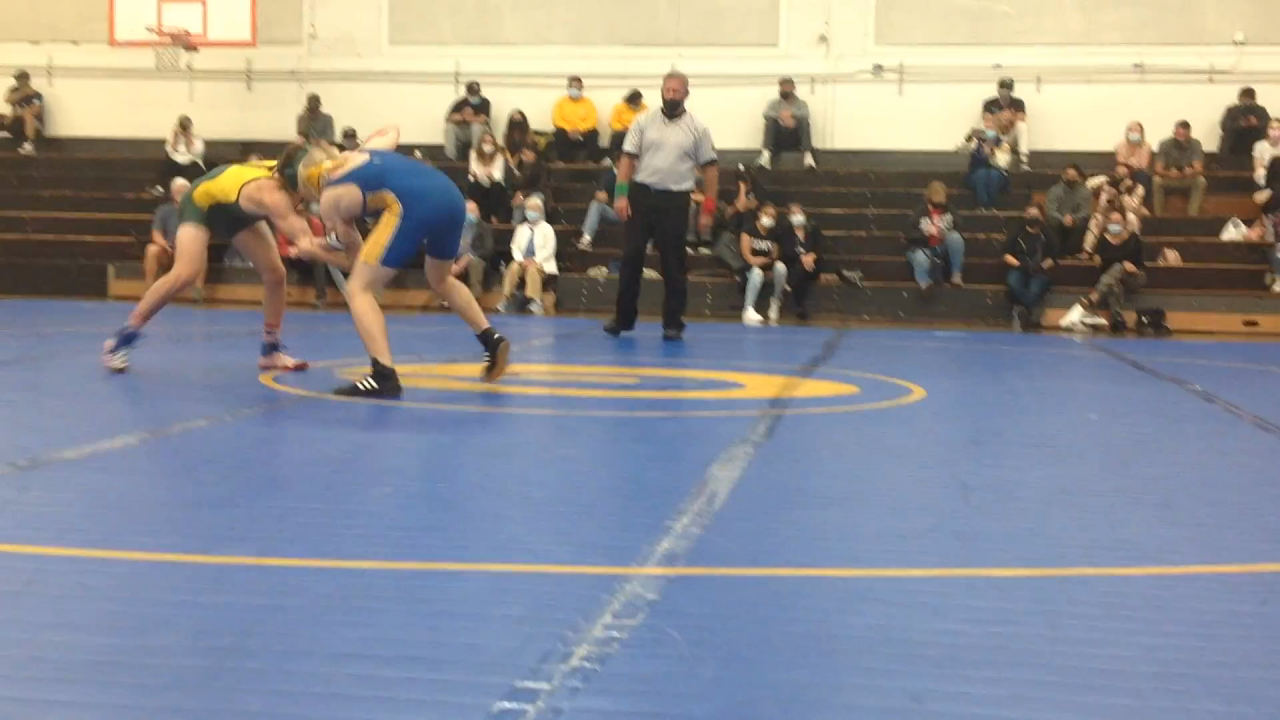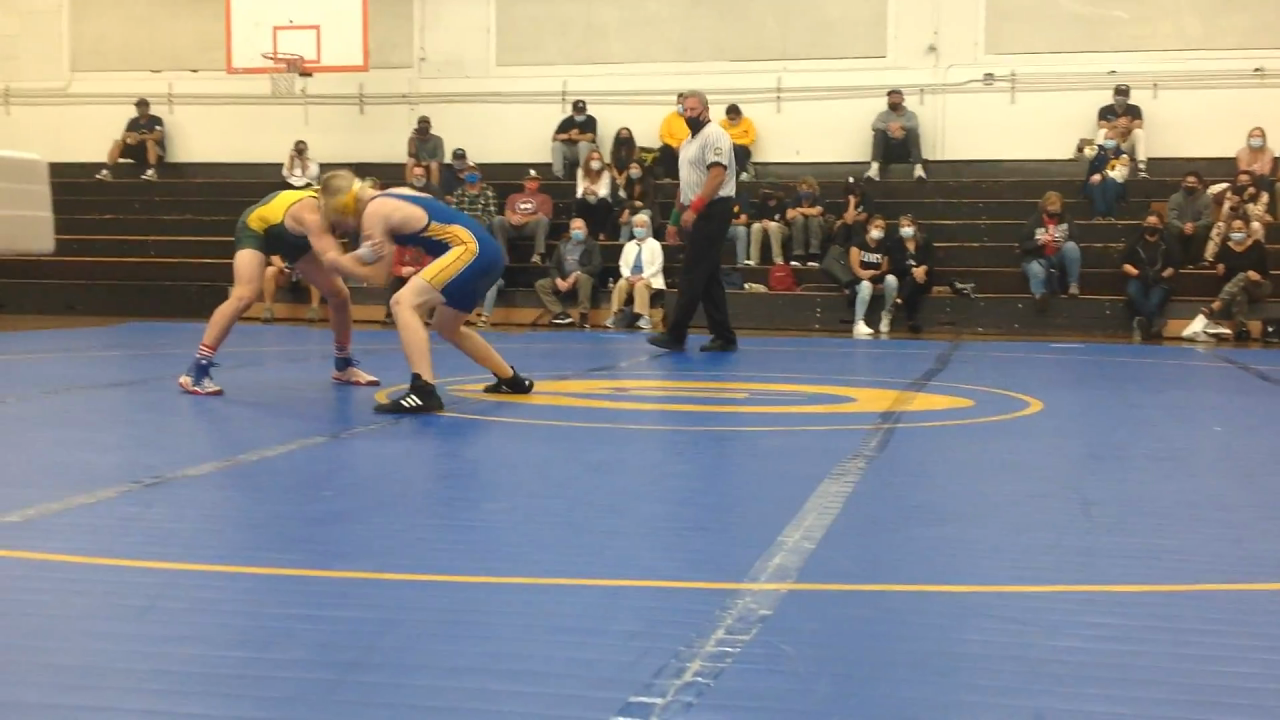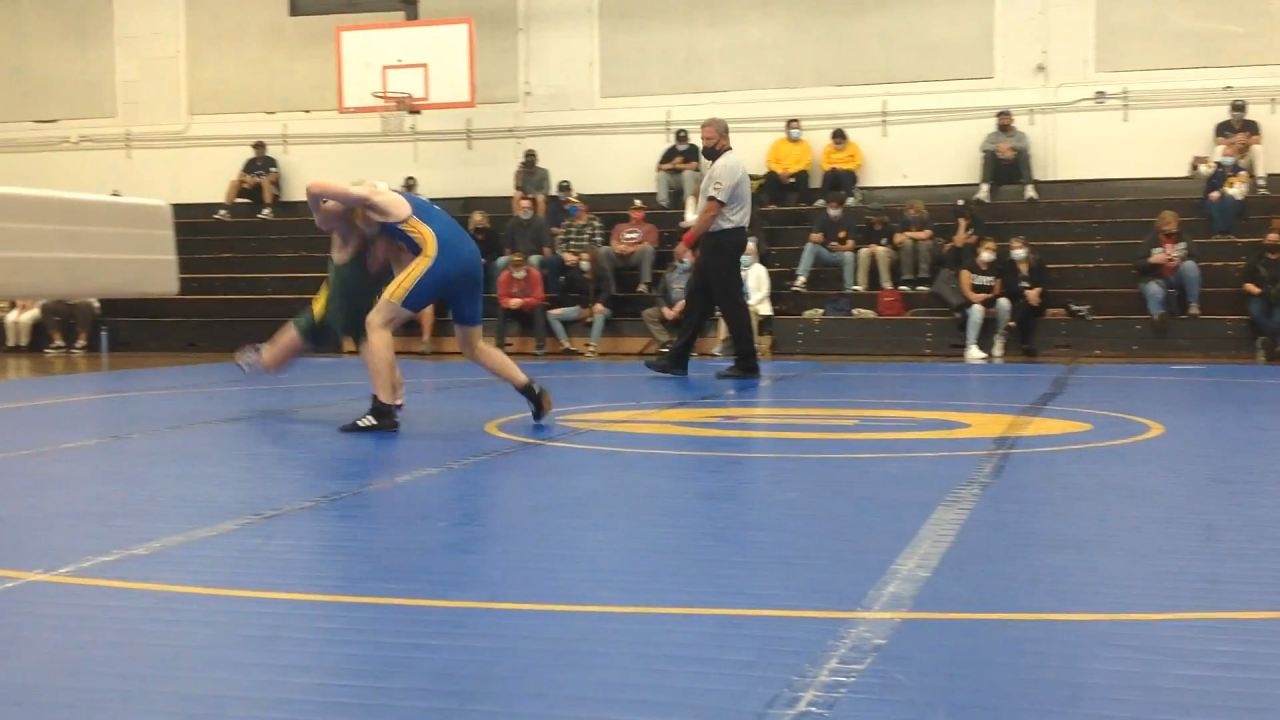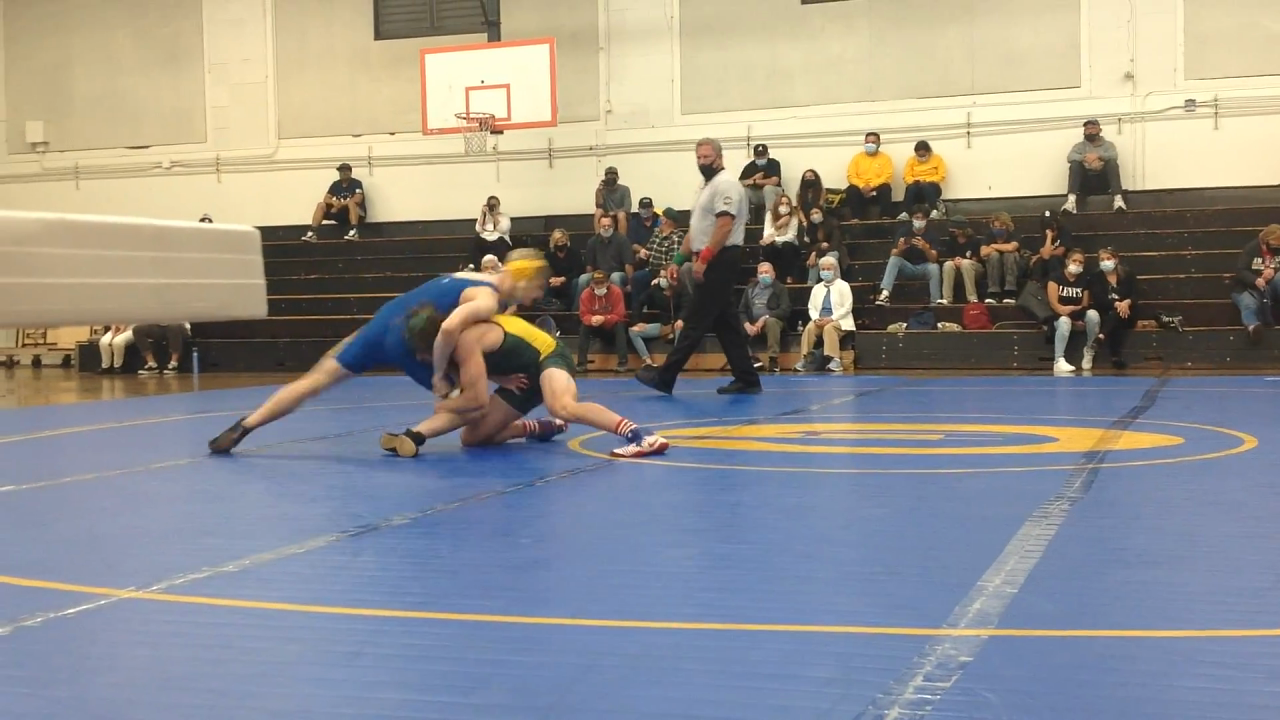
dt=1s
person 1, frame 1
left shoulder: (330, 201)
right shoulder: (366, 152)
left elbow: (355, 260)
right elbow: (391, 132)
left wrist: (312, 251)
left hip: (414, 208)
right hip: (451, 197)
left knee: (358, 290)
right knee: (440, 279)
left ankle: (384, 377)
right ankle: (492, 339)
person 1, frame 2
left shoulder: (374, 212)
right shoulder: (396, 194)
left elbow: (379, 276)
left wrist: (336, 259)
left hip: (471, 248)
right hip: (485, 251)
left knee: (403, 303)
right knee: (446, 328)
left ankle: (424, 391)
right ankle: (511, 380)
person 1, frame 3
left shoulder: (373, 198)
left elbow: (315, 189)
left wrist: (318, 211)
left hip: (440, 257)
right hip: (469, 262)
left knee: (377, 323)
right knee: (472, 348)
left ankle: (383, 412)
right ankle: (533, 393)
person 1, frame 4
left shoulder: (472, 280)
right shoulder: (490, 300)
right elbow: (449, 328)
right wrist: (440, 375)
left hip: (382, 328)
right hip: (409, 346)
left knee: (314, 381)
left ankle: (239, 429)
person 2, frame 1
left shoulder: (697, 128)
right shoulder: (643, 121)
left elbow: (710, 170)
right elbow: (628, 159)
left wrist: (708, 209)
right wrist: (620, 194)
left hip: (674, 201)
right hip: (642, 196)
left knee: (674, 264)
right knee: (632, 256)
left ankle: (673, 323)
right ankle: (624, 317)
person 2, frame 2
left shoulder: (713, 135)
right shoulder: (687, 143)
left elbow: (716, 176)
left wrist: (694, 209)
right wrist: (675, 218)
left hip: (711, 212)
right hip: (697, 215)
left knee: (694, 274)
right knee: (707, 275)
left ankle: (675, 335)
right ankle: (724, 336)
person 2, frame 3
left shoulder: (725, 165)
right shoulder: (723, 164)
left elbow: (711, 211)
left wrist: (687, 241)
right wrist: (695, 240)
left hip: (723, 241)
right hip: (718, 241)
left knee: (730, 303)
right knee: (698, 301)
left ankle: (747, 365)
right ankle: (677, 358)
person 2, frame 4
left shoulder: (725, 184)
right shoulder: (707, 186)
left elbow: (724, 225)
right elbow: (695, 231)
left wrist: (703, 259)
right wrist: (678, 261)
left hip: (718, 260)
right hip: (711, 260)
left knee: (697, 321)
right knee: (725, 323)
left ankle: (665, 376)
right ankle: (747, 378)
person 3, frame 1
left shoulder: (287, 173)
right shoulder: (270, 193)
right elbow: (303, 241)
left hip: (235, 210)
right hip: (202, 202)
left knee: (275, 274)
right knee: (187, 273)
left ankle: (272, 351)
right ankle: (122, 338)
person 3, frame 2
right shoulder: (311, 214)
left hip: (294, 234)
right hip: (256, 225)
left knee: (339, 295)
right knee: (245, 295)
left ankle: (344, 366)
right ankle: (197, 371)
person 3, frame 3
right shoulder: (351, 238)
right elbow: (322, 215)
left hip: (363, 319)
right hip: (326, 317)
left knee: (392, 386)
right knee: (273, 362)
right ankle: (257, 356)
person 3, frame 4
left shoulder: (466, 339)
left elbow: (476, 399)
left wrist: (445, 406)
left hip: (548, 356)
right hip: (525, 377)
left knee: (563, 406)
right knee: (472, 438)
left ankle: (637, 434)
right ankle: (541, 428)
